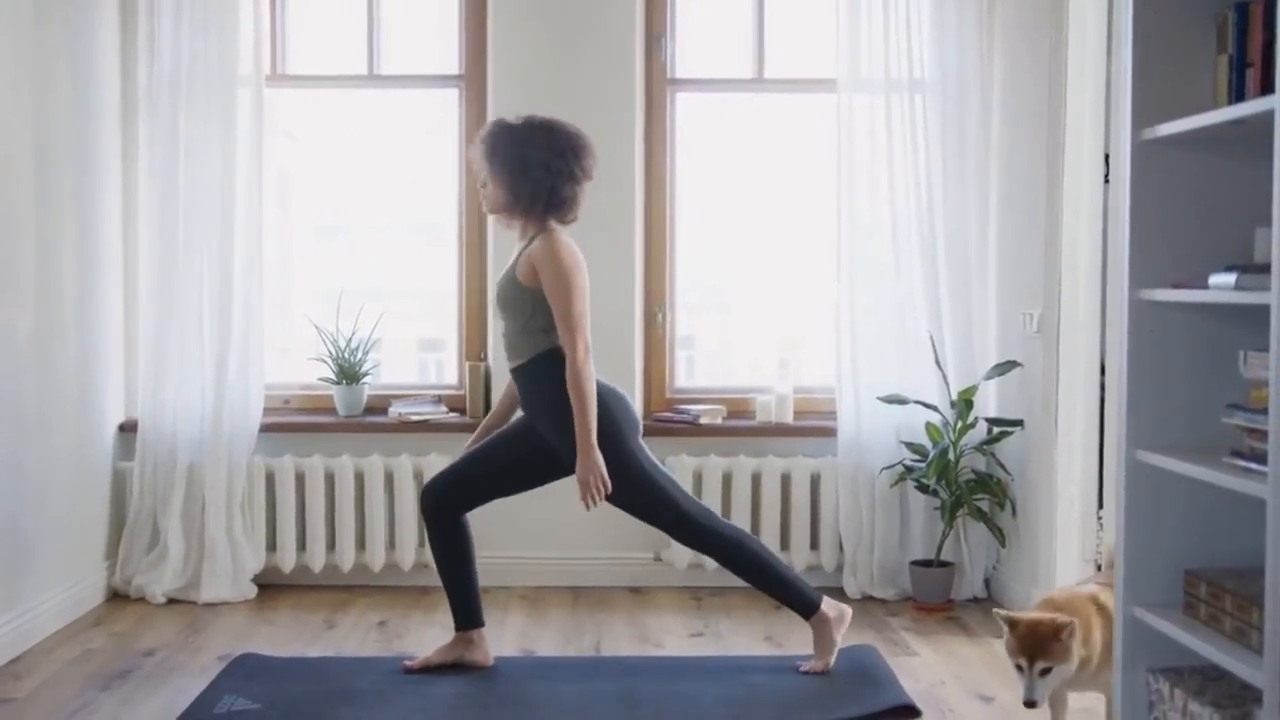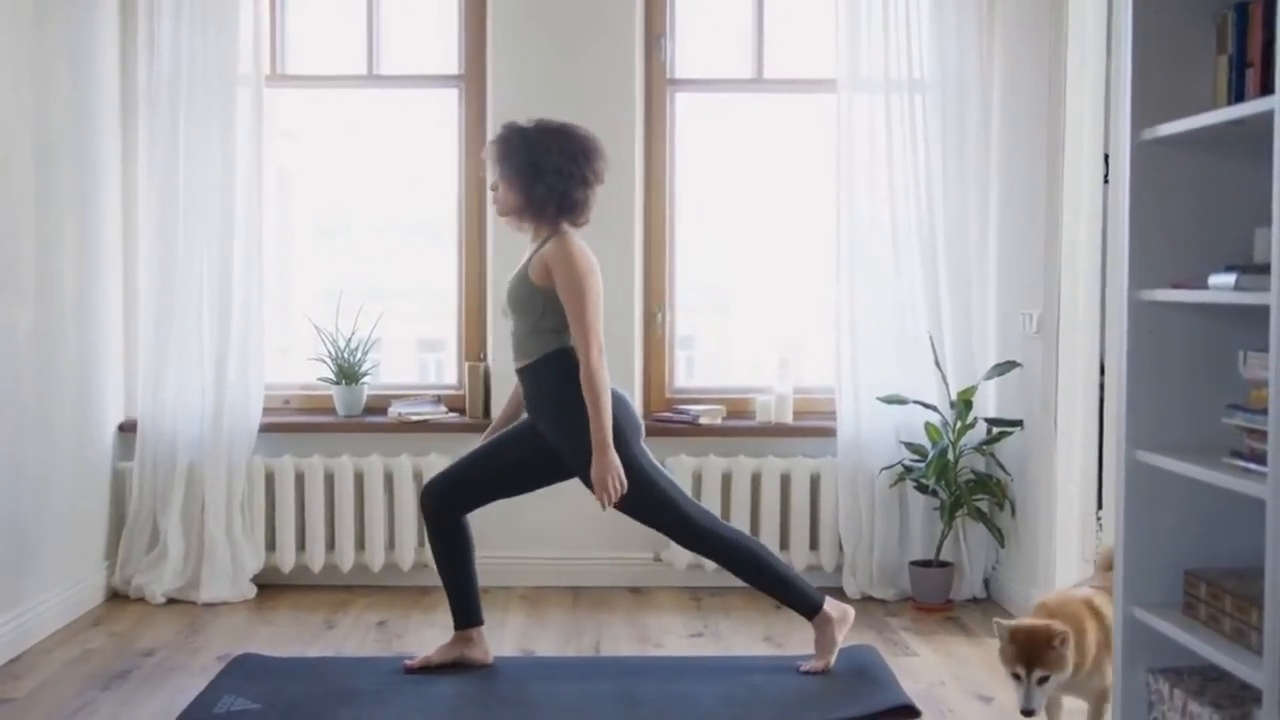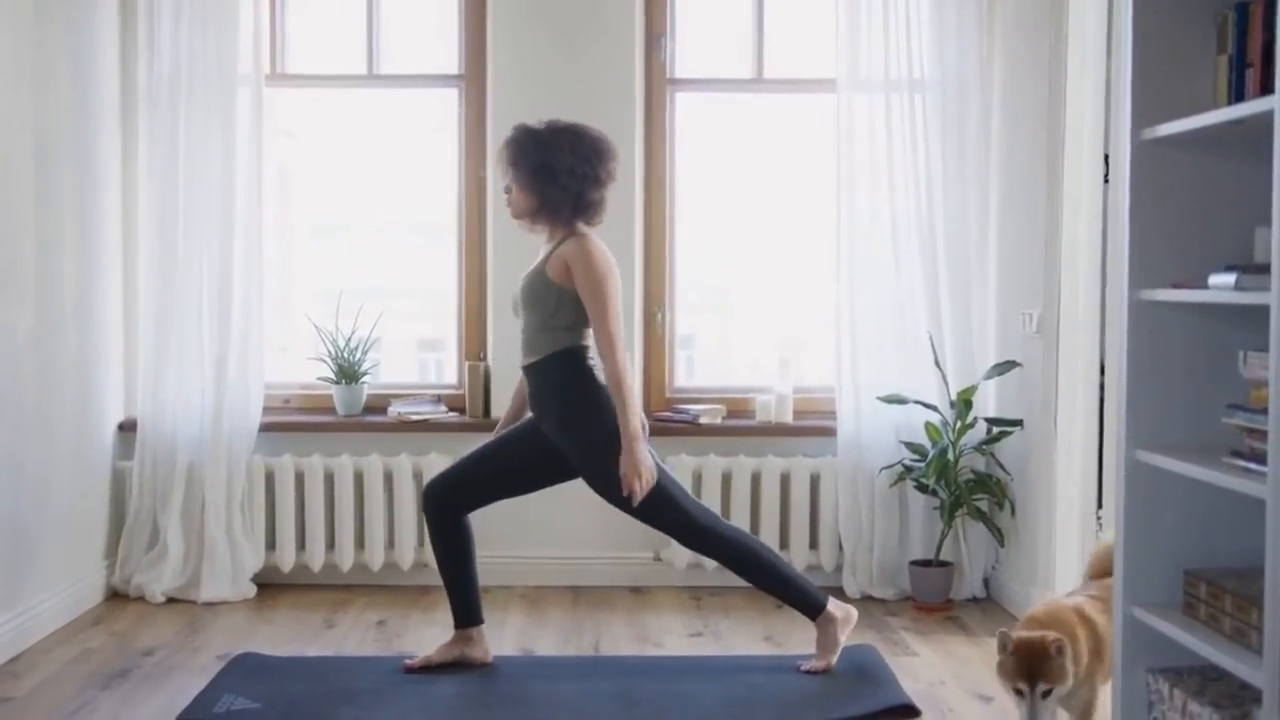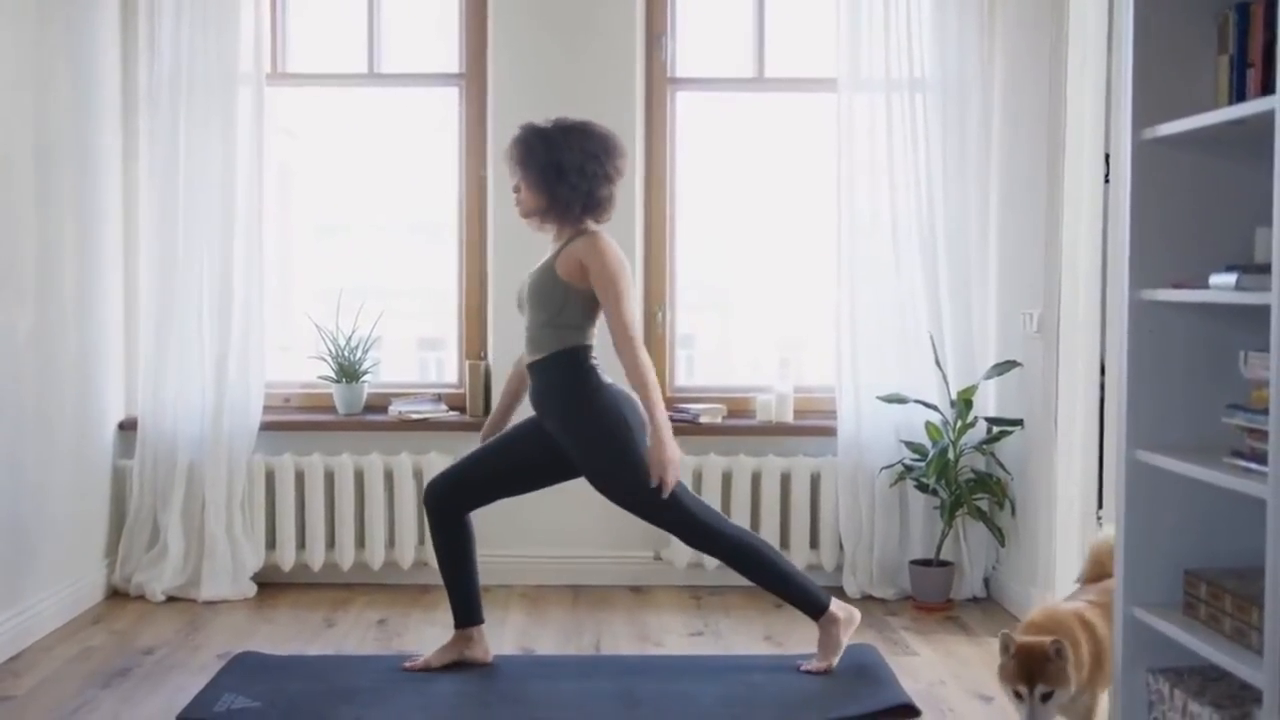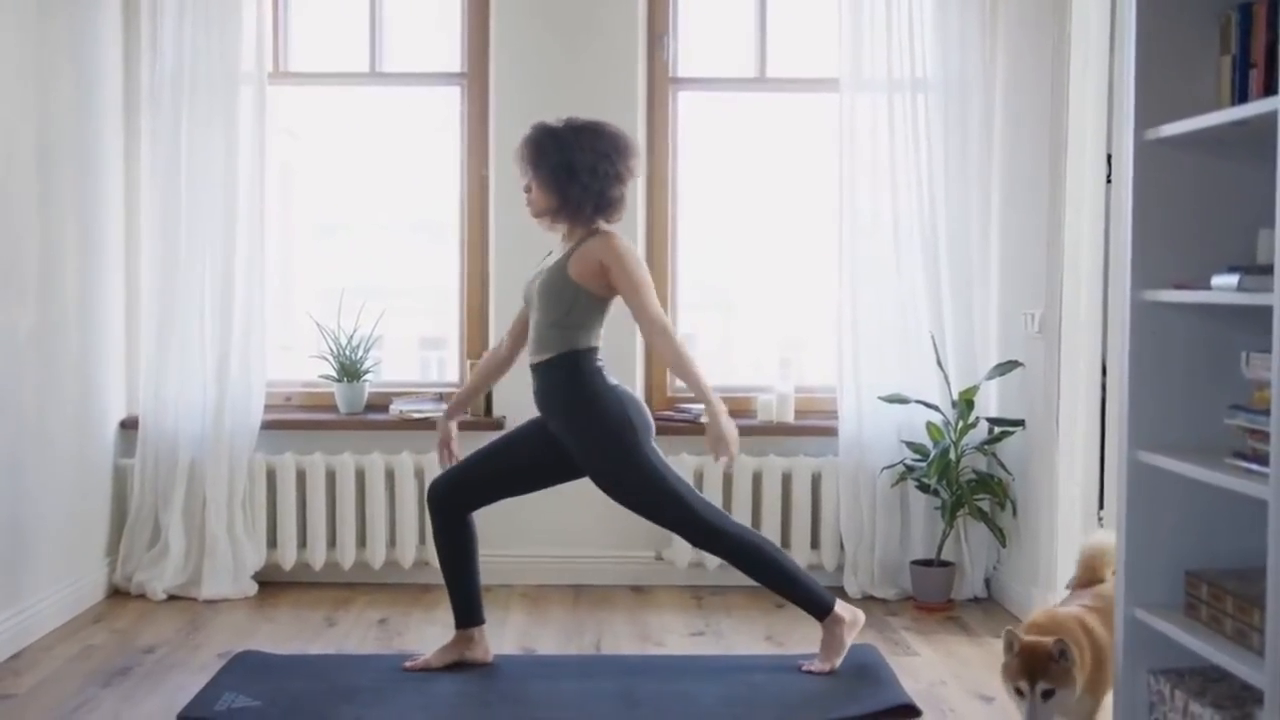
dt=0.1s
person 1, frame 1
left shoulder: (552, 248)
right shoulder: (531, 249)
left elbow: (576, 351)
left wrist: (588, 450)
right wrist: (482, 433)
left hip: (583, 416)
right hip: (548, 421)
left knee: (694, 525)
right knee: (440, 498)
left ankle: (823, 613)
right ankle: (470, 640)
person 1, frame 2
left shoulder: (565, 251)
right shoulder: (541, 253)
left elbow: (591, 354)
left wrist: (605, 450)
right wrist: (493, 434)
left hip: (584, 419)
right hip: (552, 423)
left knee: (694, 528)
right knee: (440, 497)
left ankle: (825, 613)
right ankle: (469, 639)
person 1, frame 3
left shoulder: (583, 250)
right shoulder: (553, 255)
left elbow: (611, 349)
left wrist: (632, 443)
right wrist: (502, 435)
left hip: (591, 420)
right hip: (557, 424)
left knee: (697, 529)
right knee: (442, 497)
left ankle: (829, 614)
right ankle: (469, 637)
person 1, frame 4
left shoulder: (593, 248)
right shoulder: (559, 255)
left elbow: (630, 343)
right elbow: (534, 355)
left wrist: (660, 431)
right wrist: (489, 431)
left hip: (596, 419)
right hip: (559, 422)
left knee: (700, 526)
right knee: (444, 495)
left ankle: (831, 614)
right ankle: (469, 638)
person 1, frame 5
left shoulder: (605, 248)
right shoulder: (559, 256)
left elbow: (660, 330)
right elbow: (512, 344)
left wrist: (713, 405)
right wrist: (454, 410)
left hip: (598, 417)
right hip: (563, 421)
left knee: (704, 526)
right knee: (447, 494)
left ankle: (836, 616)
right ankle: (469, 638)
